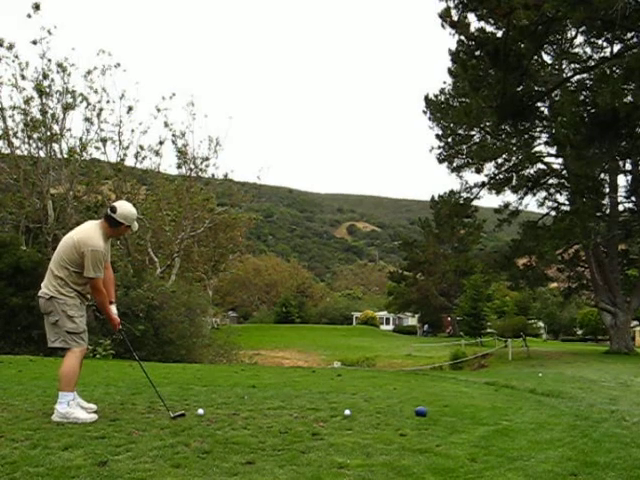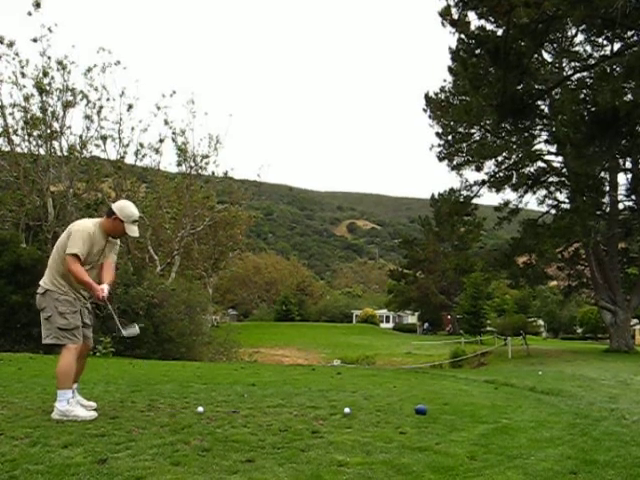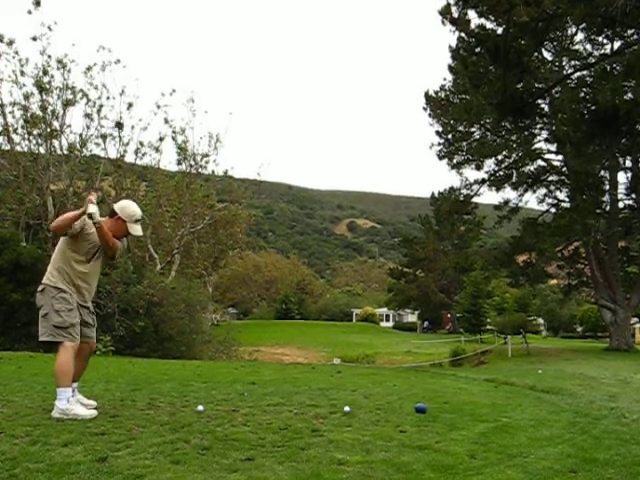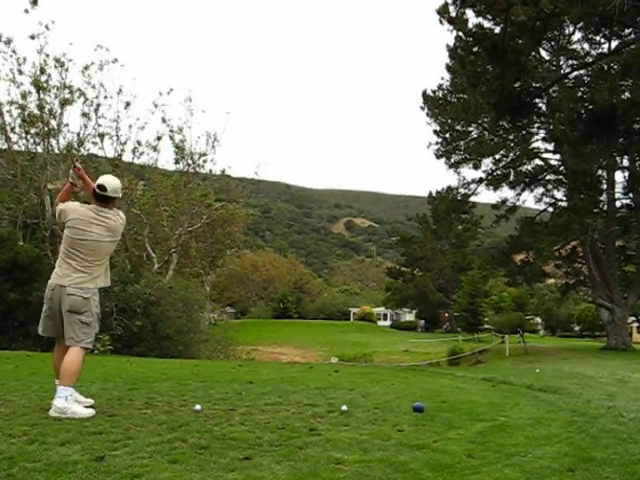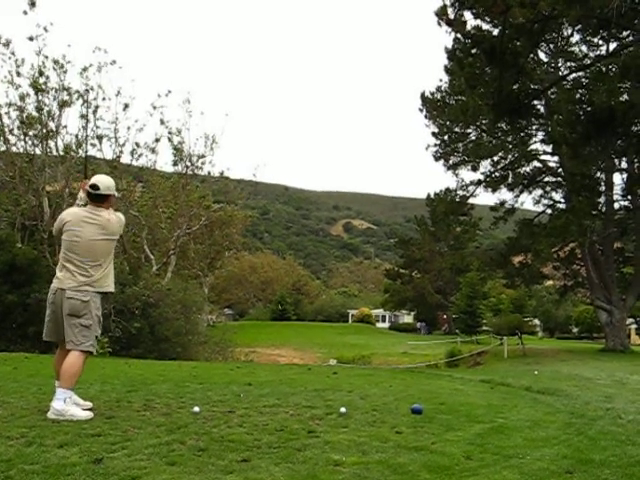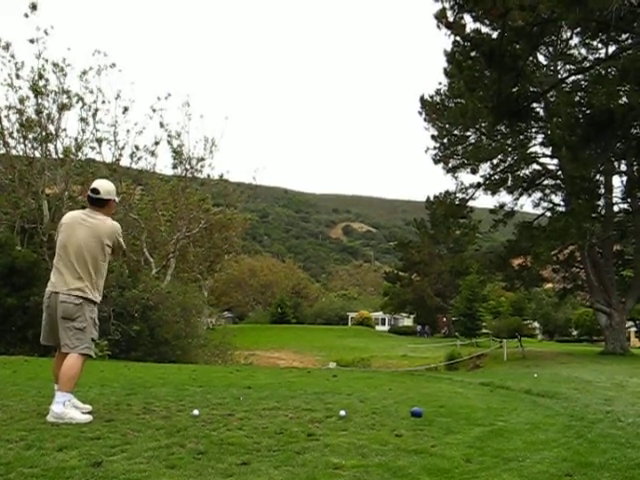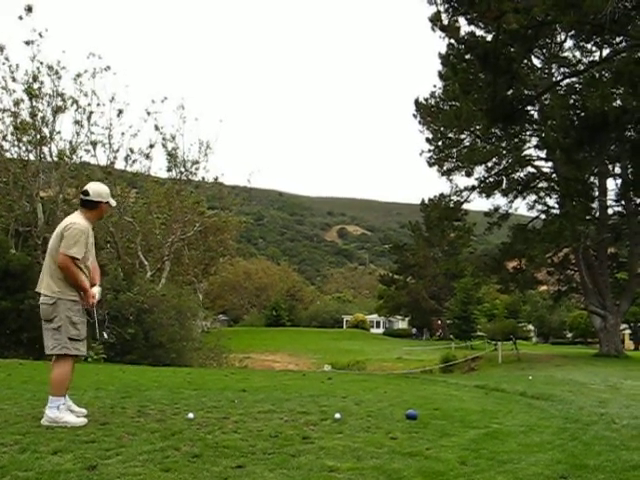
dt=0.7s
person 1, frame 1
left shoulder: (99, 229)
right shoulder: (94, 244)
left elbow: (107, 270)
right elbow: (96, 288)
left wrist: (113, 305)
right wrist: (110, 317)
left hip: (69, 296)
right hip: (61, 297)
left knee: (79, 348)
right knee: (75, 349)
left ankle: (70, 398)
right ankle: (63, 408)
person 1, frame 2
left shoulder: (113, 241)
right shoulder: (84, 229)
left elbow: (109, 266)
right elbow: (71, 265)
left wrist: (105, 287)
right wrist: (94, 287)
left hip: (78, 296)
right hip: (58, 293)
left knee: (84, 345)
right knee: (72, 346)
left ankle: (70, 395)
right ankle: (63, 406)
person 1, frame 3
left shoulder: (116, 240)
right shoulder: (83, 222)
left elbow: (109, 245)
right elbow: (56, 227)
left wrist: (97, 220)
right wrist: (83, 211)
left hip: (81, 297)
right hip: (58, 291)
left knee: (87, 345)
right knee: (69, 344)
left ankle: (70, 394)
right ankle: (63, 404)
person 1, frame 4
left shoulder: (74, 211)
right shoulder: (118, 220)
left elbow: (58, 206)
right elbow: (107, 206)
left wrist: (72, 182)
right wrist: (84, 177)
left hip: (57, 286)
right hip: (82, 292)
left knee: (62, 341)
right knee: (78, 345)
left ankle: (65, 392)
right ankle: (62, 402)
person 1, frame 5
left shoulder: (71, 215)
right shoulder: (116, 221)
left elbow: (56, 229)
left wrist: (80, 201)
right wrist: (91, 196)
left hip: (60, 289)
right hip: (83, 294)
left knee: (64, 345)
right knee: (79, 348)
left ankle: (64, 395)
right ankle: (60, 404)
person 1, frame 6
left shoulder: (68, 218)
right shoulder: (111, 228)
right elbow: (119, 252)
left hip: (55, 292)
right hip: (80, 297)
left knee: (63, 348)
right knee: (78, 350)
left ankle: (63, 398)
right ankle: (60, 407)
person 1, frame 7
left shoulder: (79, 223)
right shoulder: (78, 226)
left elbow: (90, 260)
right elbow: (64, 263)
left wrist: (95, 287)
right wrist: (85, 289)
left hip: (57, 296)
right hip: (63, 298)
left knee: (61, 354)
right knee: (66, 354)
left ankle: (60, 402)
right ankle: (54, 411)
